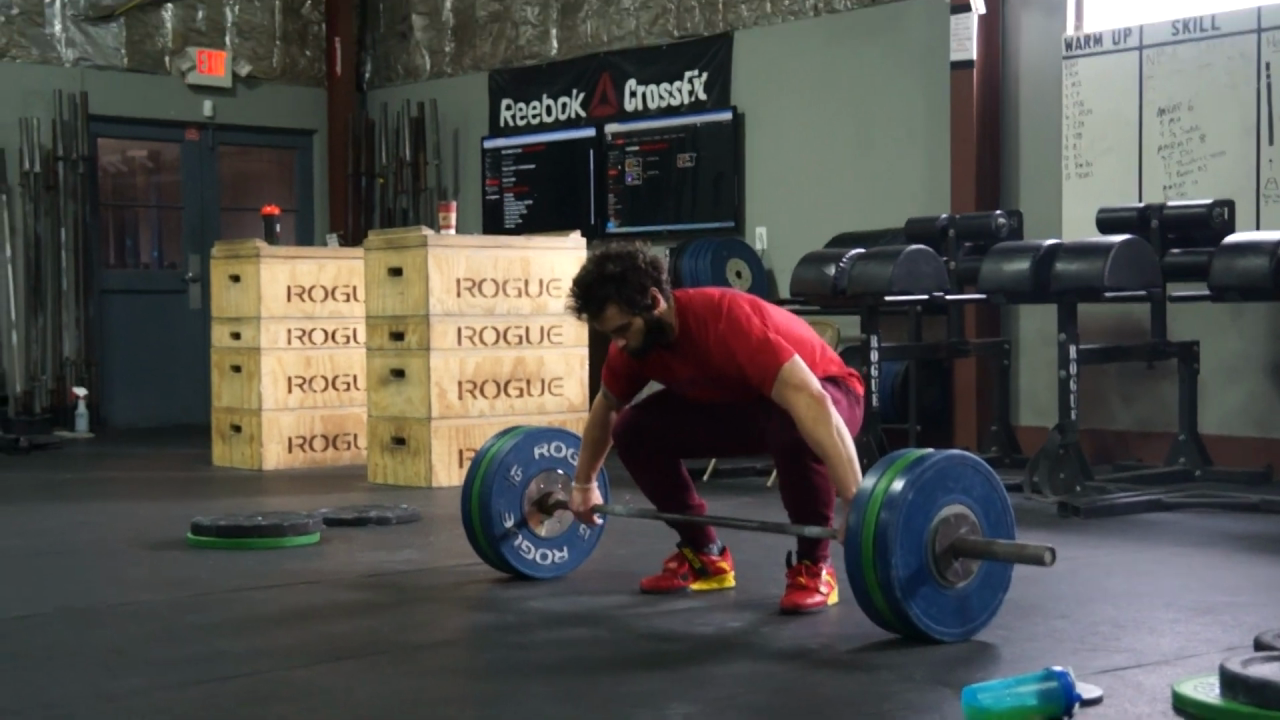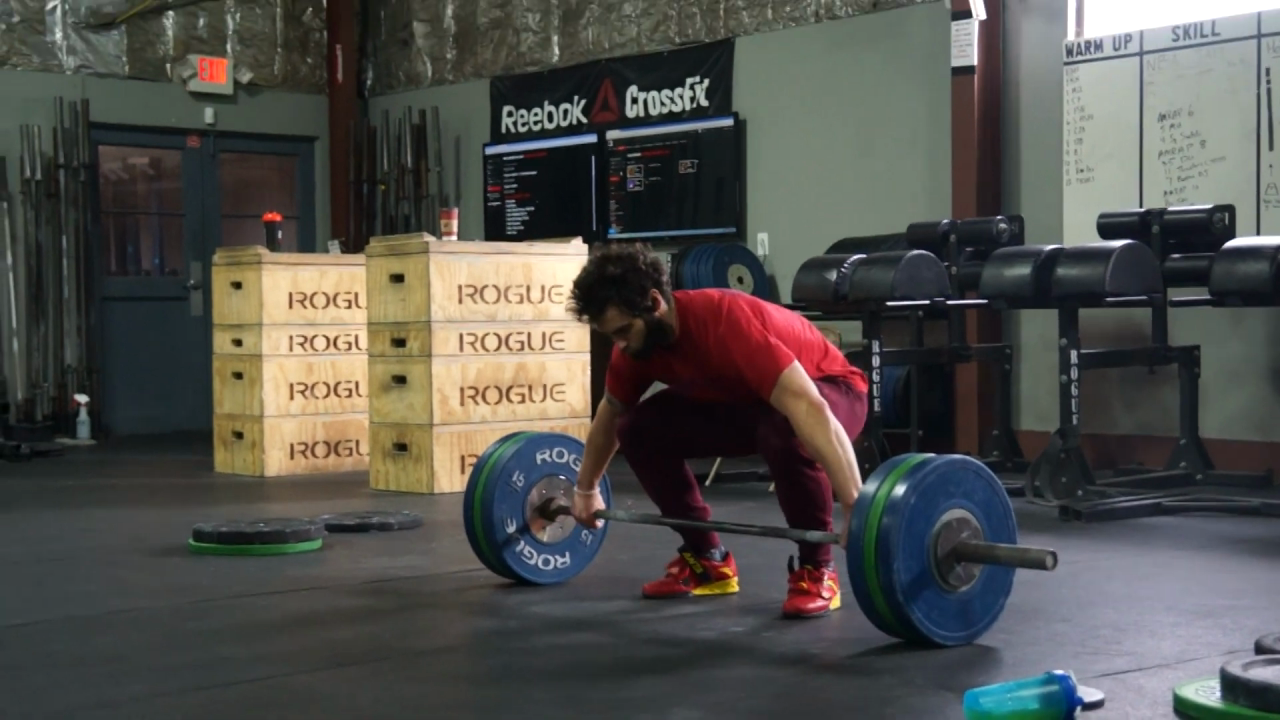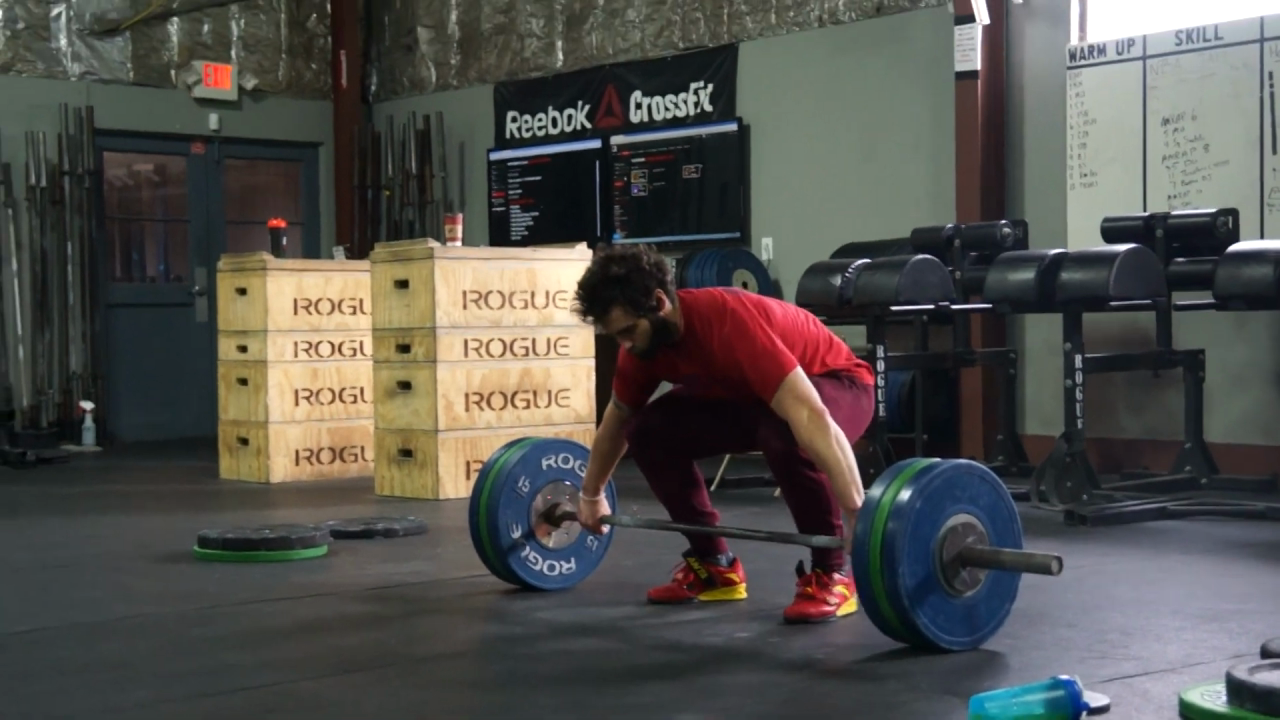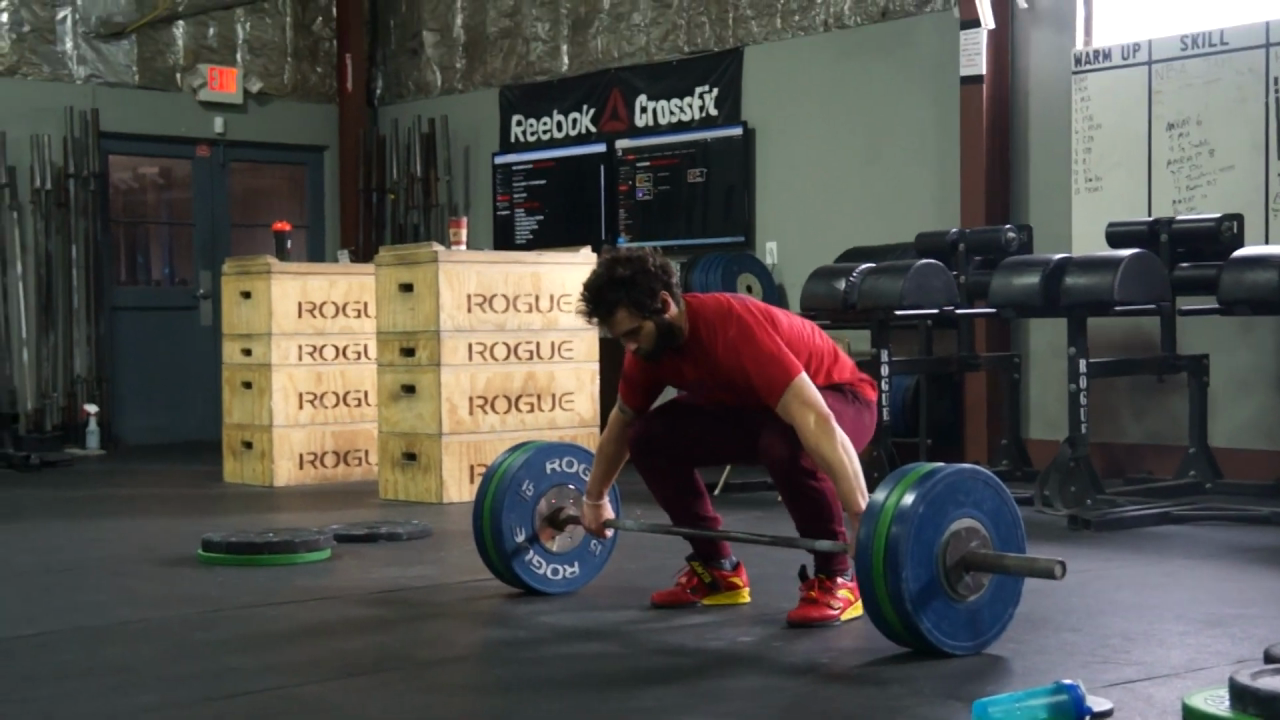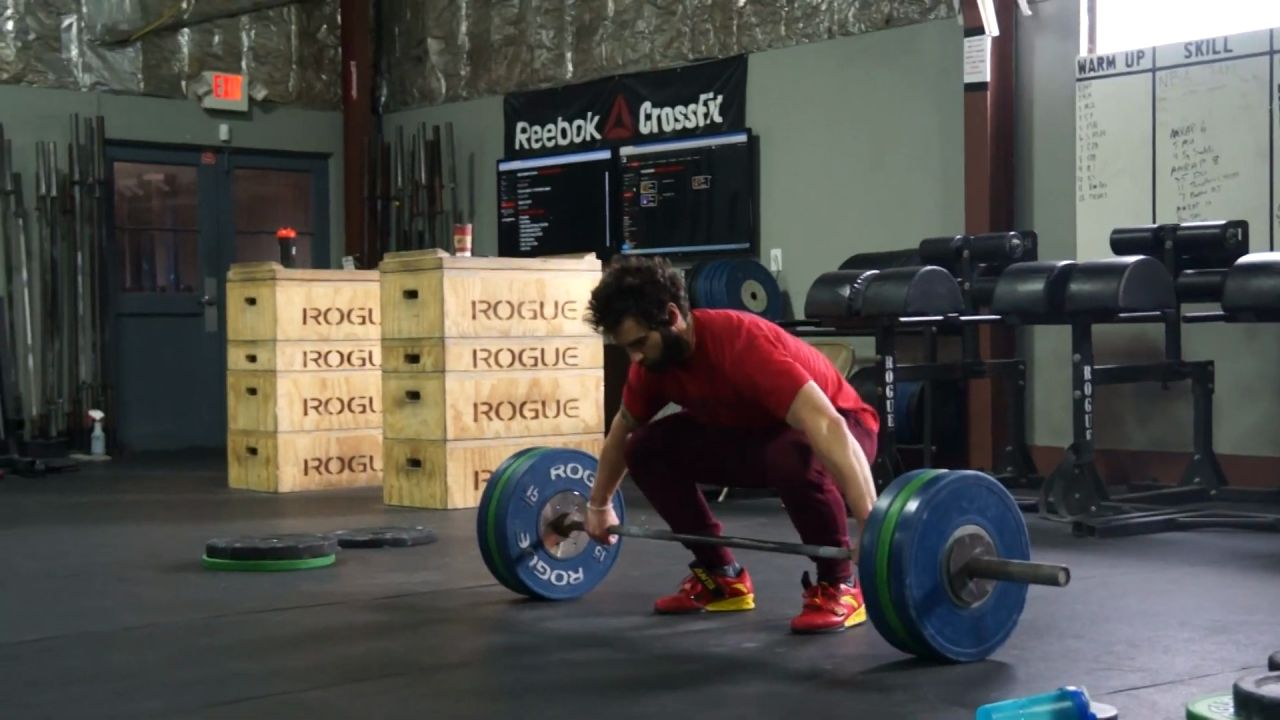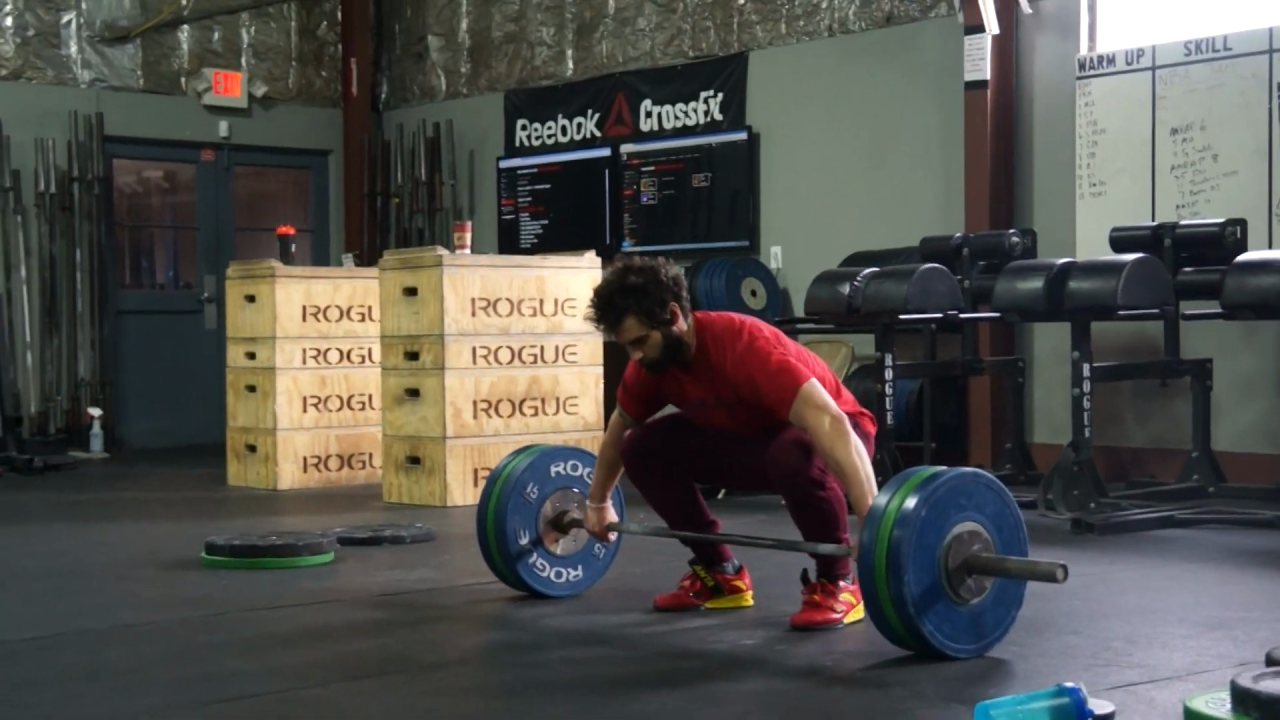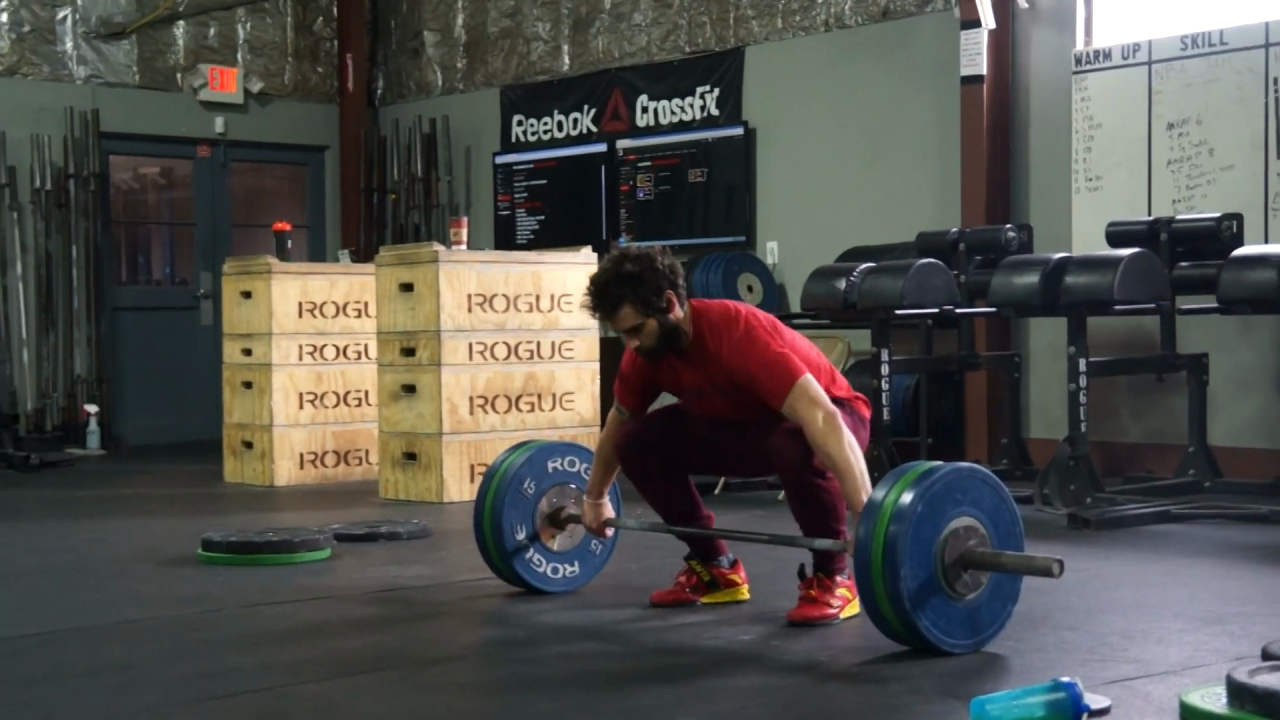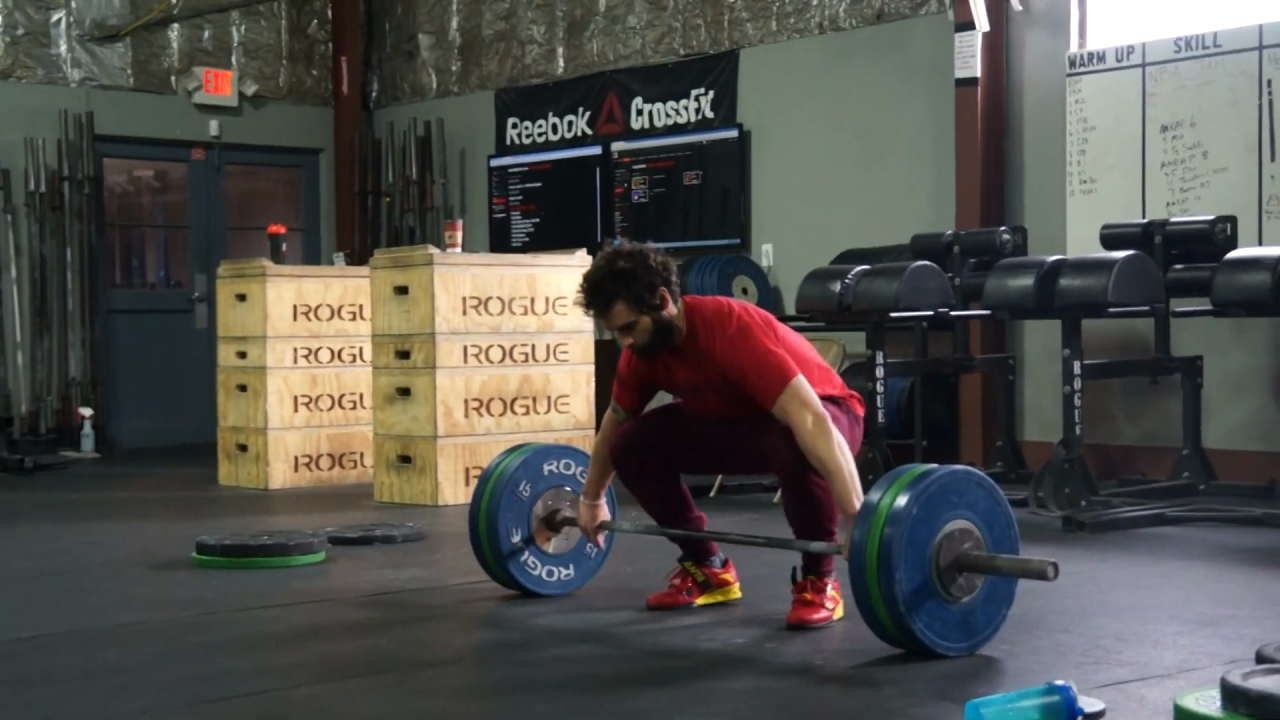
dt=0.1s
person 1, frame 1
left shoulder: (725, 321)
right shoulder: (634, 339)
left elbow: (811, 405)
right elbow: (605, 409)
right wrist: (583, 483)
left hip: (826, 389)
left knee: (793, 431)
right knee: (634, 430)
left ankle: (814, 565)
right ankle: (703, 552)
person 1, frame 2
left shoulder: (725, 323)
right shoulder: (635, 342)
left elbow: (810, 410)
right elbow: (610, 415)
left wrist: (856, 511)
right wrist: (586, 490)
left hip: (827, 388)
left knee: (786, 435)
right knee: (638, 429)
left ankle: (816, 570)
right ankle: (706, 558)
person 1, frame 3
left shoulder: (728, 324)
right shoulder: (643, 340)
left elbow: (808, 415)
right elbow: (617, 418)
left wrist: (859, 515)
right wrist: (591, 495)
left hip: (836, 384)
left knee: (786, 440)
right knee: (646, 431)
left ankle: (832, 574)
right ankle: (714, 563)
person 1, frame 4
left shoulder: (734, 328)
right shoulder: (648, 344)
left elbow: (814, 420)
right elbow: (622, 422)
left wrist: (863, 519)
right wrist: (595, 499)
left hip: (840, 396)
left knee: (787, 446)
right knee: (648, 437)
left ankle: (836, 578)
right ankle: (717, 567)
person 1, frame 5
left shoulder: (742, 345)
right shoulder: (652, 360)
left elbow: (825, 427)
right elbow: (622, 430)
right wrist: (599, 506)
left hip: (841, 427)
left knee: (793, 459)
right knee: (644, 450)
left ankle: (839, 586)
right ankle: (720, 576)
person 1, frame 6
left shoulder: (743, 346)
right shoulder: (651, 362)
left elbow: (828, 424)
right elbow: (620, 428)
right wrist: (598, 503)
left hip: (837, 428)
left knee: (795, 457)
right knee: (641, 448)
left ankle: (837, 584)
right ankle: (719, 572)
person 1, frame 7
left shoulder: (739, 334)
right shoulder: (646, 351)
left elbow: (821, 418)
right elbow: (618, 421)
right wrist: (595, 498)
left hip: (828, 414)
left knee: (800, 448)
right knee: (635, 444)
left ankle: (831, 579)
right ankle: (715, 567)
person 1, frame 8
left shoulder: (733, 331)
right shoulder: (641, 349)
left elbow: (811, 421)
right elbow: (615, 421)
left wrist: (859, 521)
right wrist: (591, 500)
left hip: (823, 411)
left knee: (794, 448)
right knee: (630, 446)
left ankle: (820, 581)
right ankle: (707, 567)
